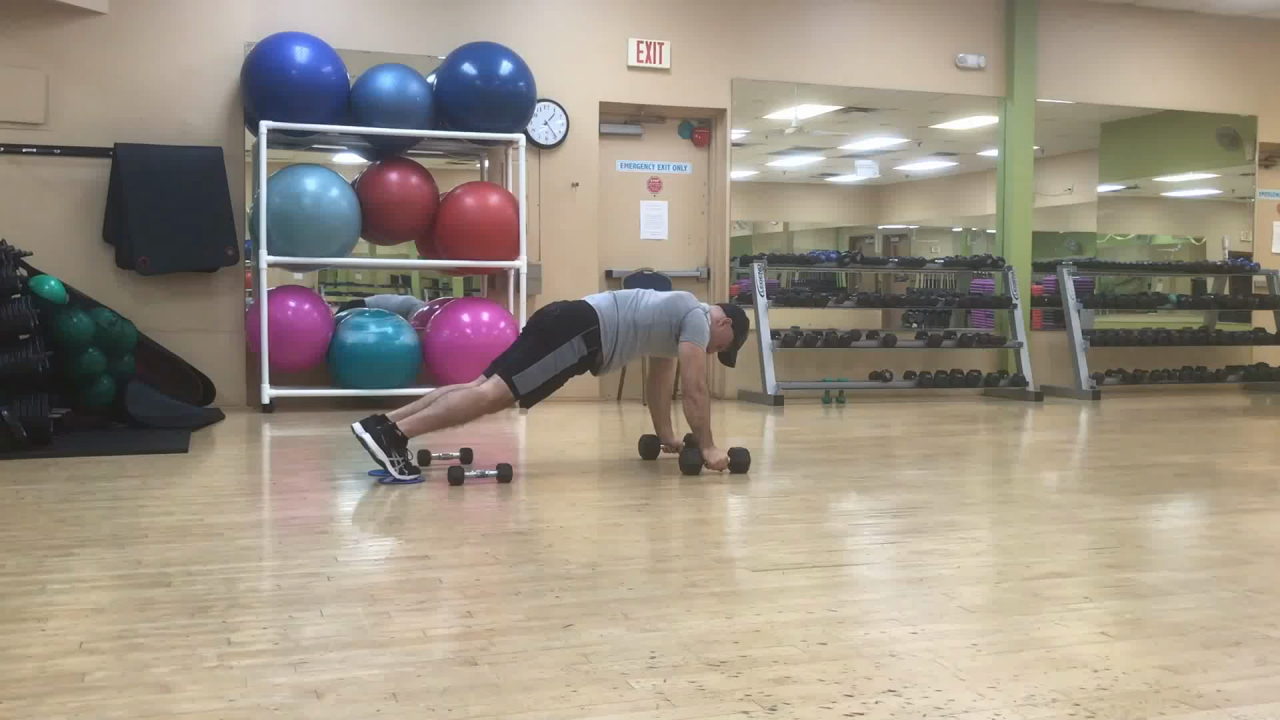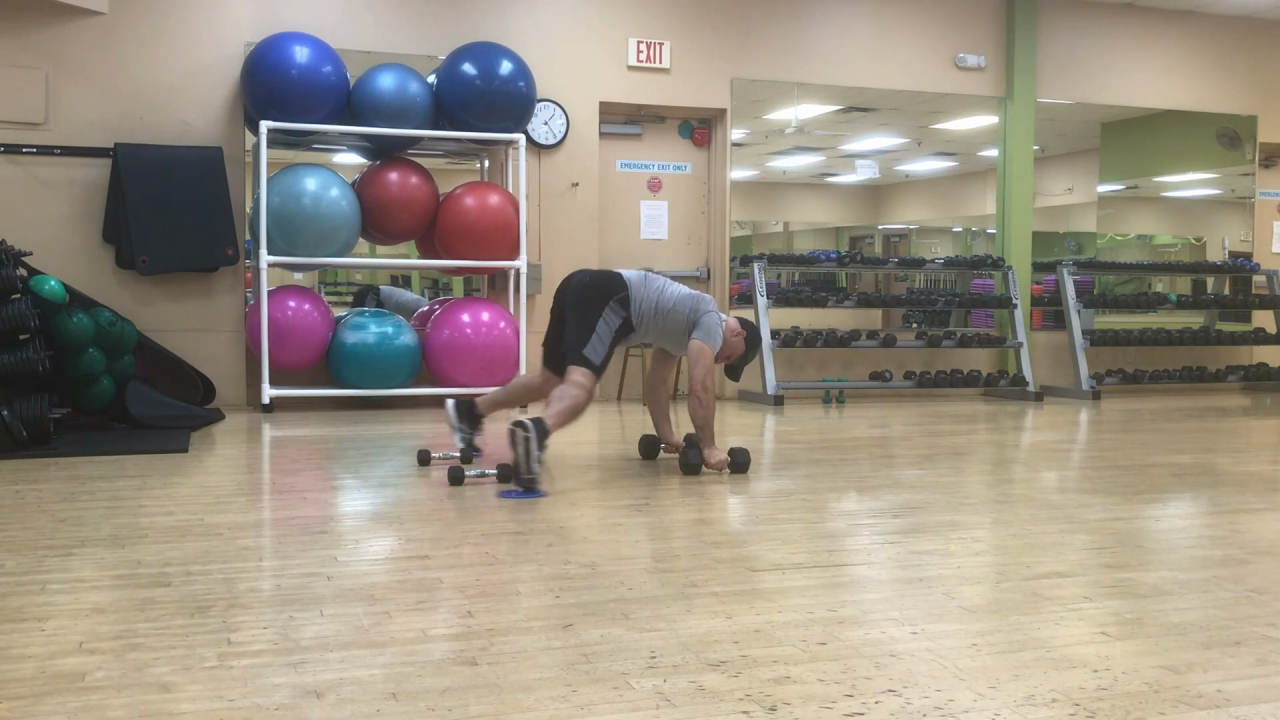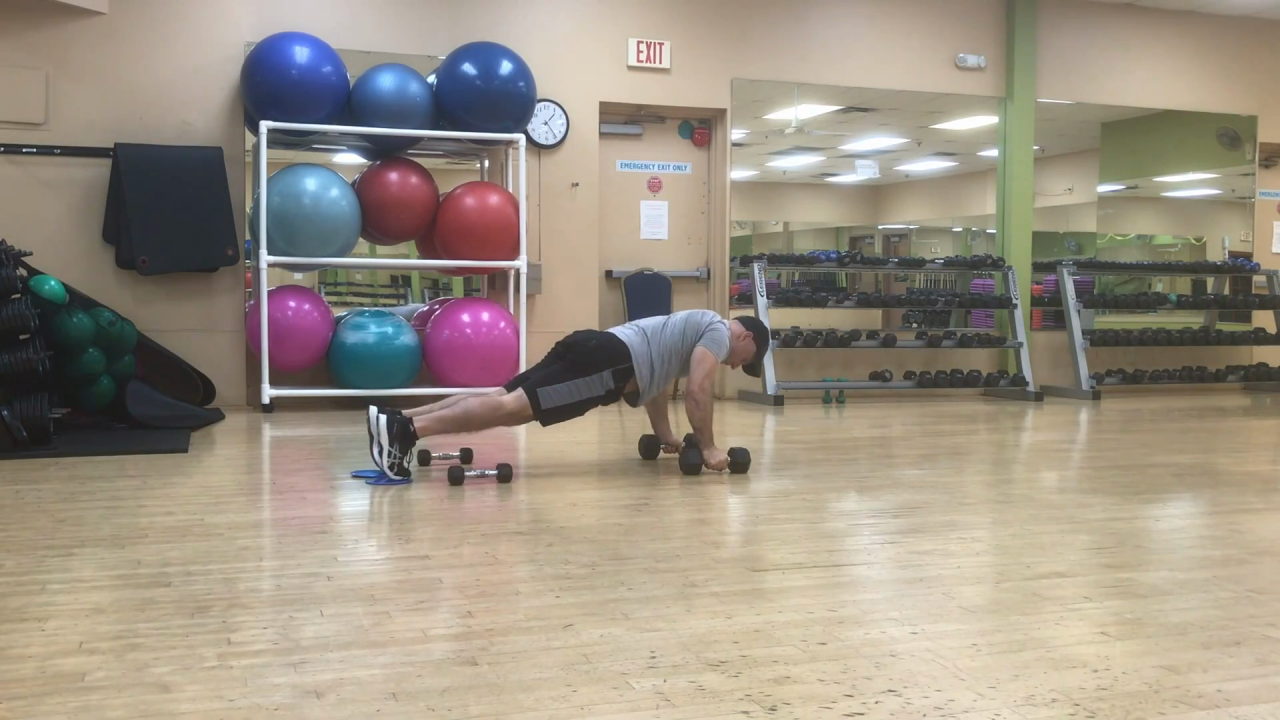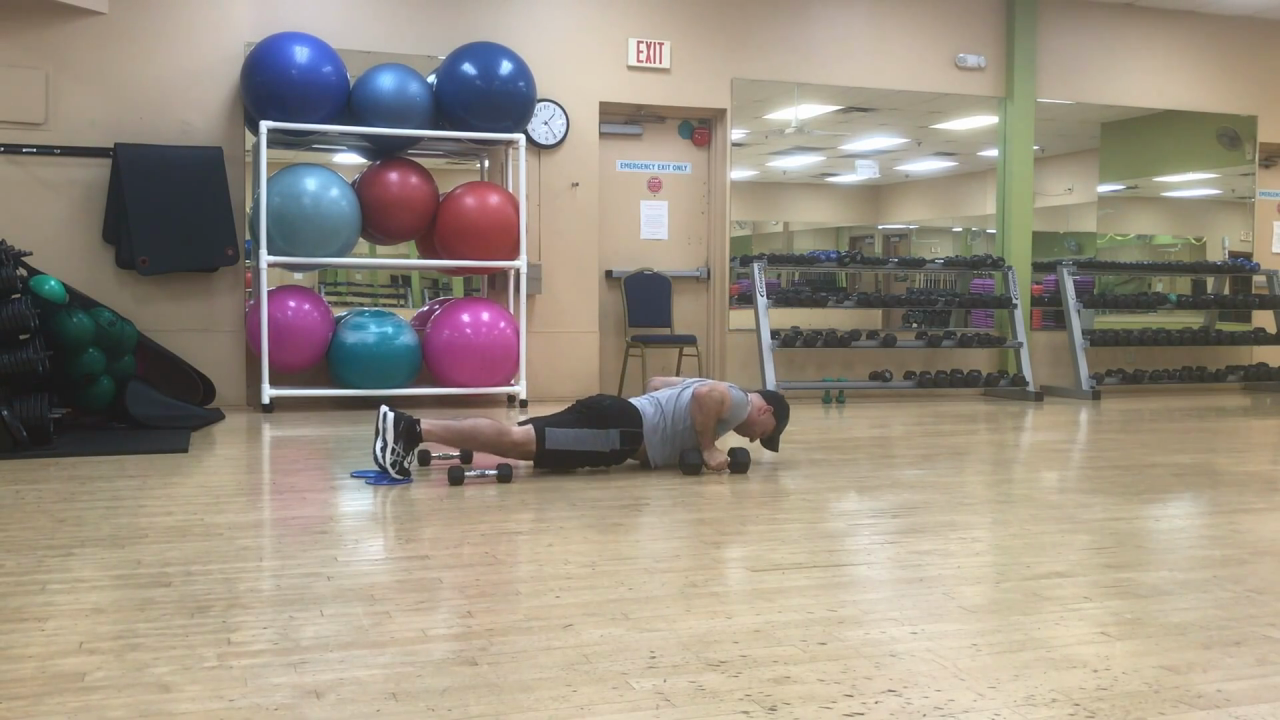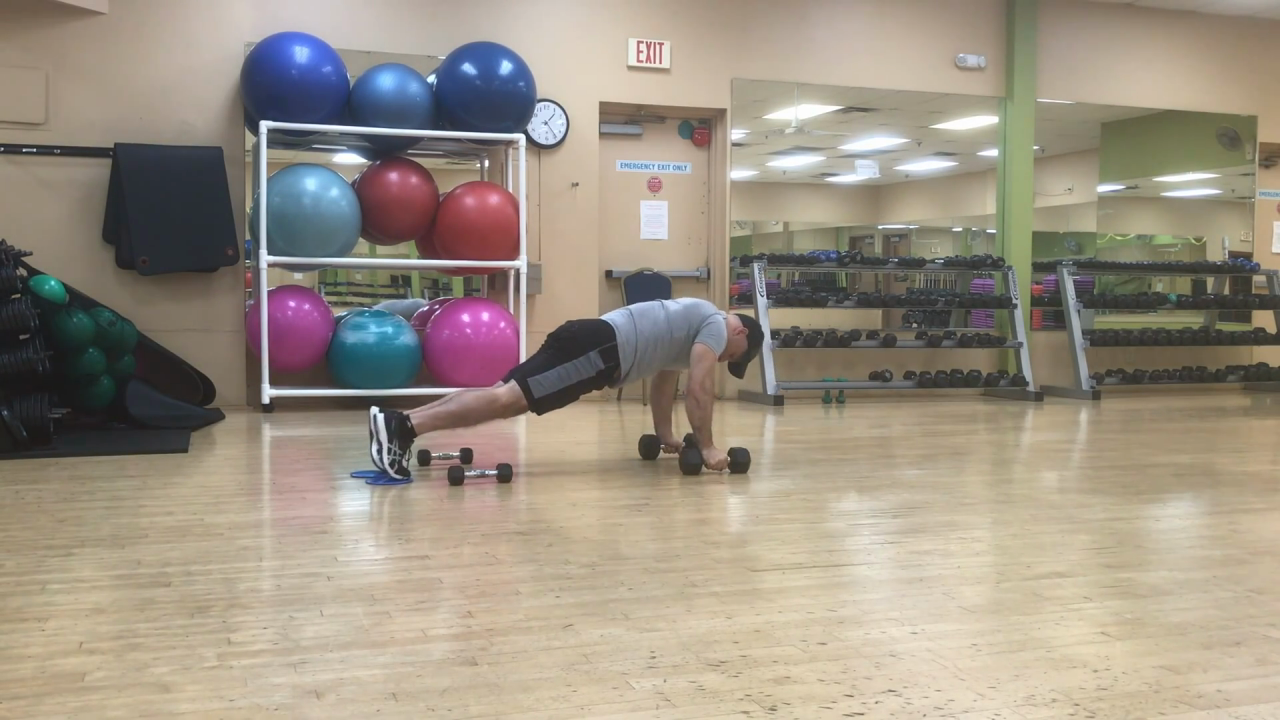
dt=1s
person 1, frame 1
left shoulder: (679, 317)
right shoulder: (698, 319)
left elbow: (658, 379)
right elbow: (694, 388)
left wrist: (666, 435)
right wrist: (706, 446)
left hip: (572, 326)
right hip: (580, 331)
left knee: (484, 386)
right knee: (493, 394)
left ankle: (382, 424)
right ankle: (394, 434)
person 1, frame 2
left shoulder: (690, 325)
right shoulder: (712, 323)
left elbow: (656, 382)
right elbow: (700, 387)
left wrist: (667, 436)
right wrist: (709, 446)
left hip: (583, 289)
right hip: (607, 297)
left knee: (554, 375)
right knee: (580, 382)
left ankle: (469, 410)
right ankle: (535, 431)
person 1, frame 3
left shoulder: (699, 327)
right shoulder: (719, 333)
left elbow: (656, 372)
right elbow: (697, 390)
left wrist: (665, 436)
right wrist: (708, 447)
left hip: (595, 350)
right hip: (609, 363)
left knee: (503, 399)
right knee: (512, 408)
left ankle: (397, 418)
right ankle: (406, 428)
person 1, frame 4
left shoulder: (720, 393)
right shoulder: (738, 401)
left elbow: (656, 381)
right elbow: (704, 397)
left wrist: (675, 438)
right wrist: (707, 449)
left hip: (620, 420)
right hip: (623, 430)
left knee: (517, 437)
right knee: (518, 441)
left ankle: (408, 426)
right ankle: (414, 429)
person 1, frame 5
left shoulder: (696, 323)
right shoulder: (716, 326)
left elbow: (664, 378)
right elbow: (699, 389)
left wrist: (665, 436)
right wrist: (706, 447)
left hip: (594, 342)
right hip: (601, 349)
left knee: (504, 395)
right knee: (506, 399)
left ankle: (400, 421)
right ankle: (404, 426)
